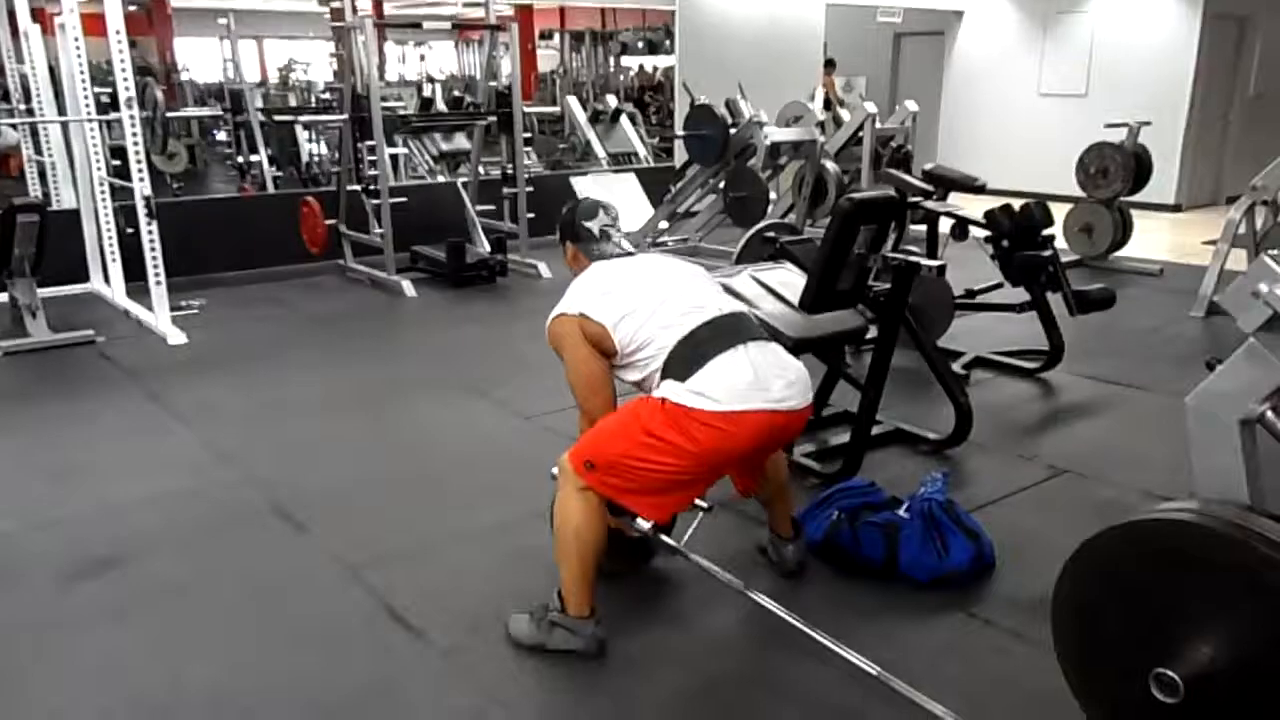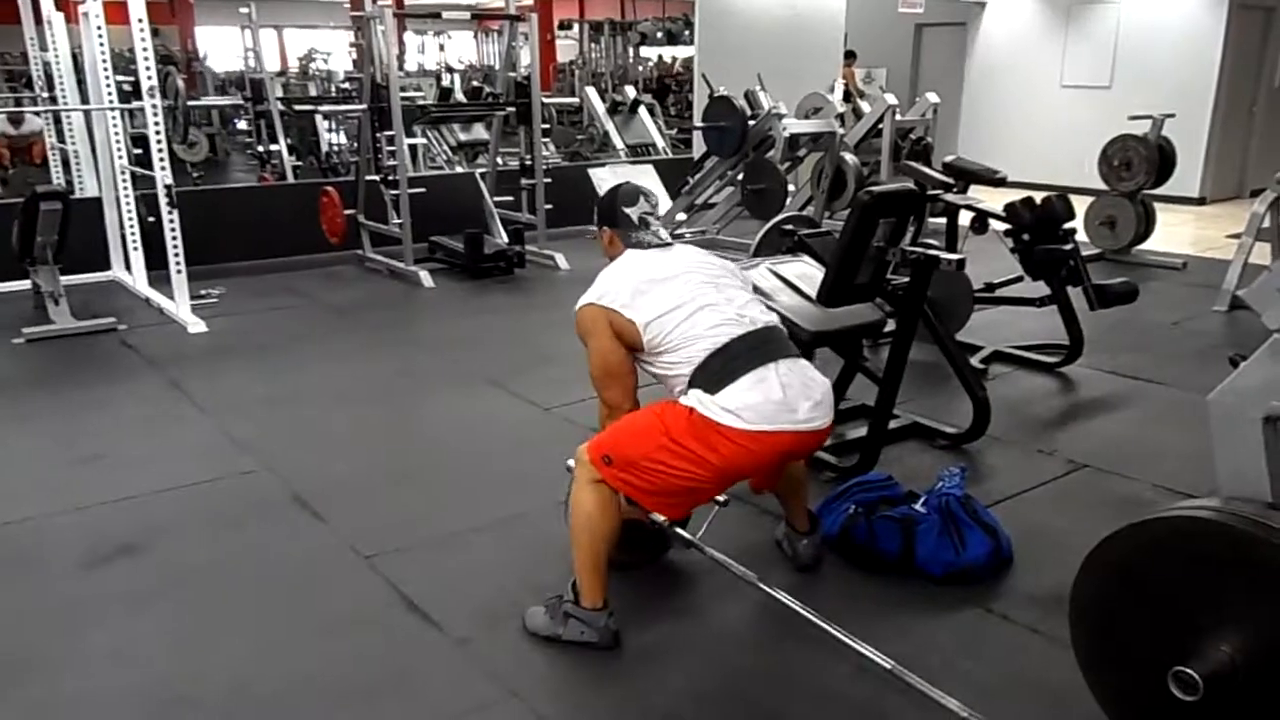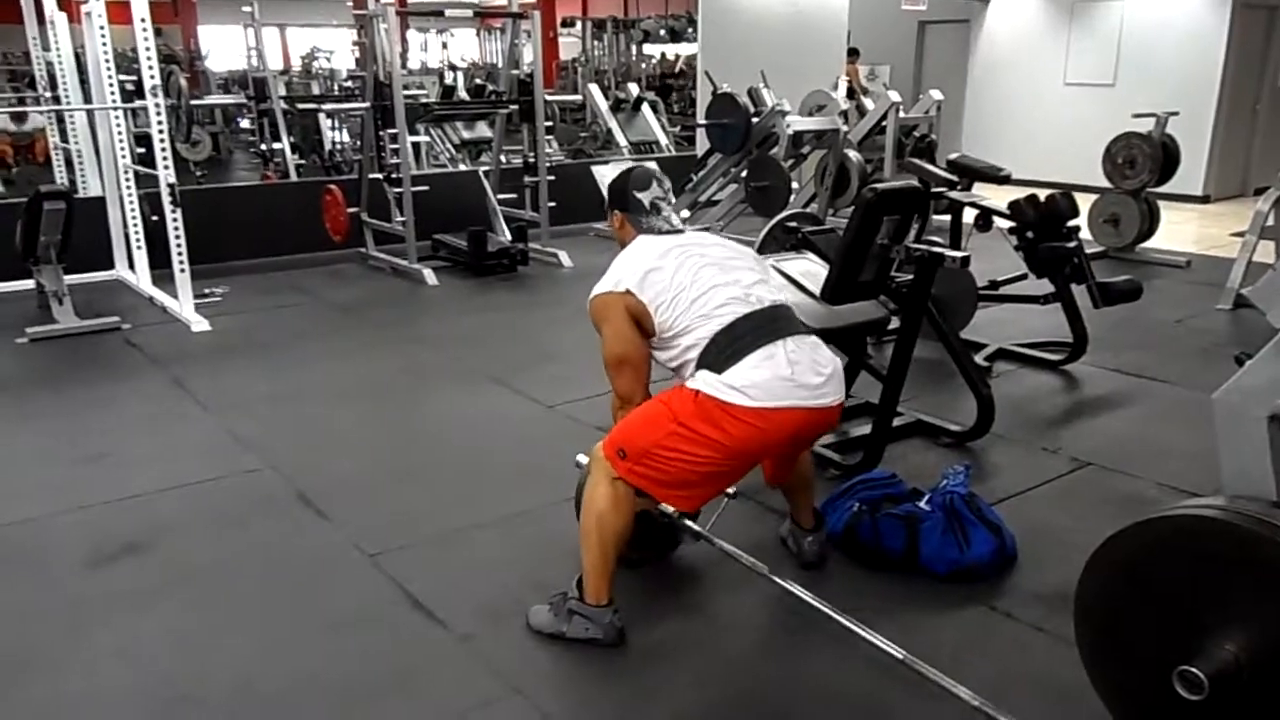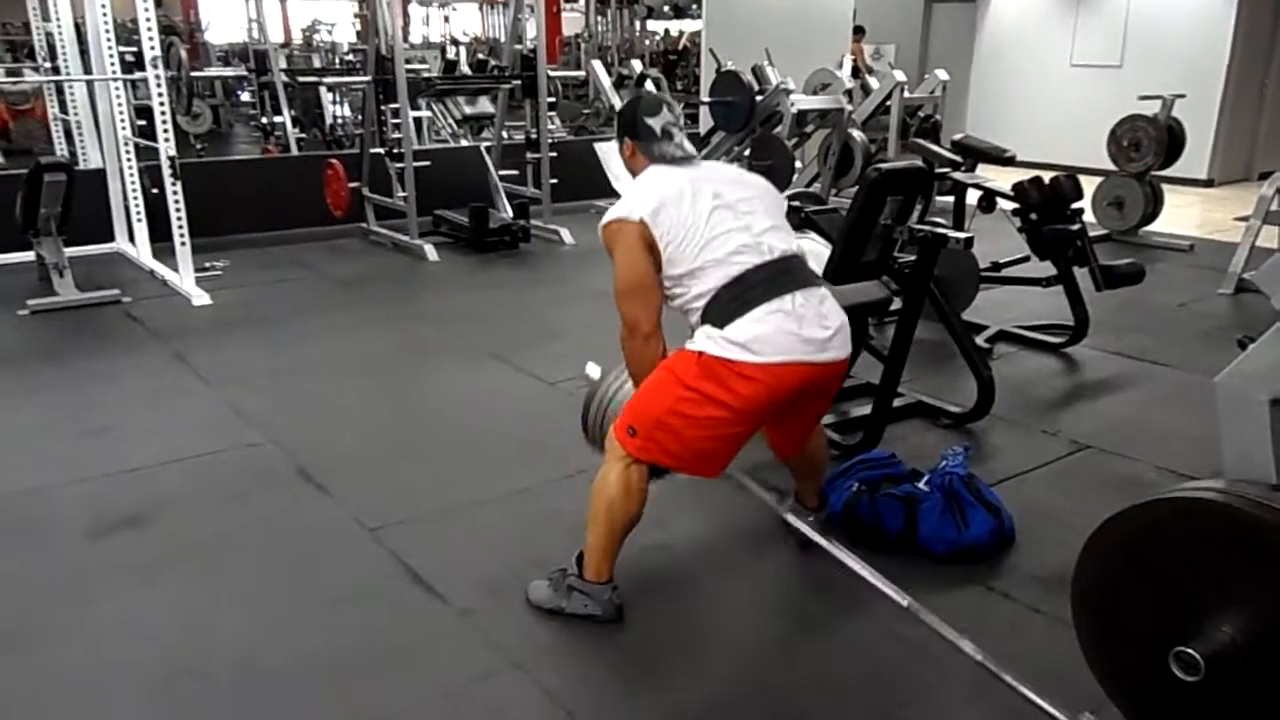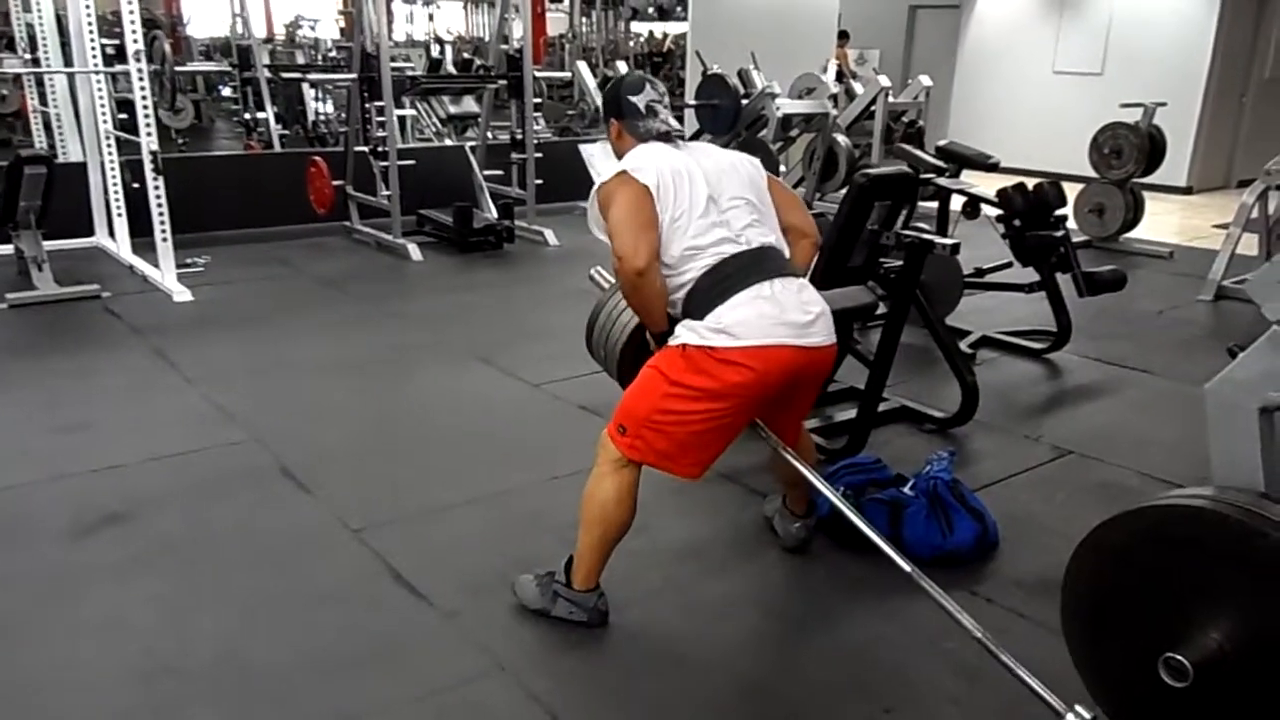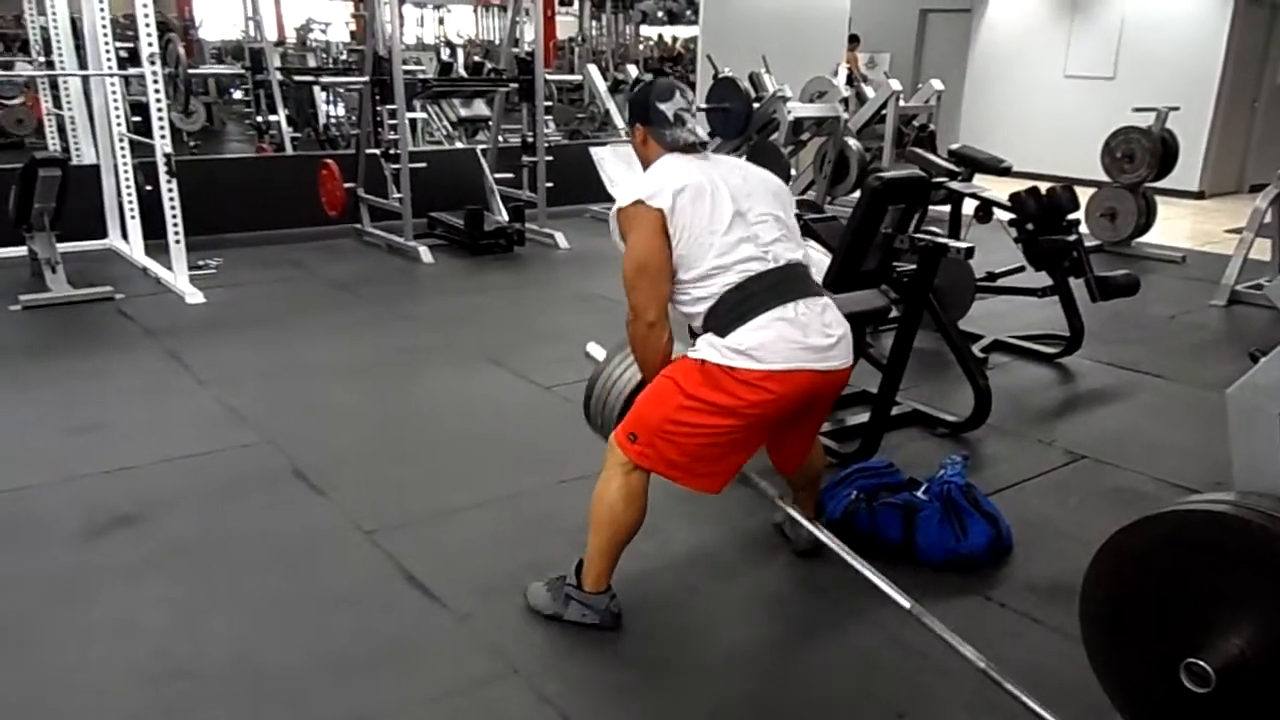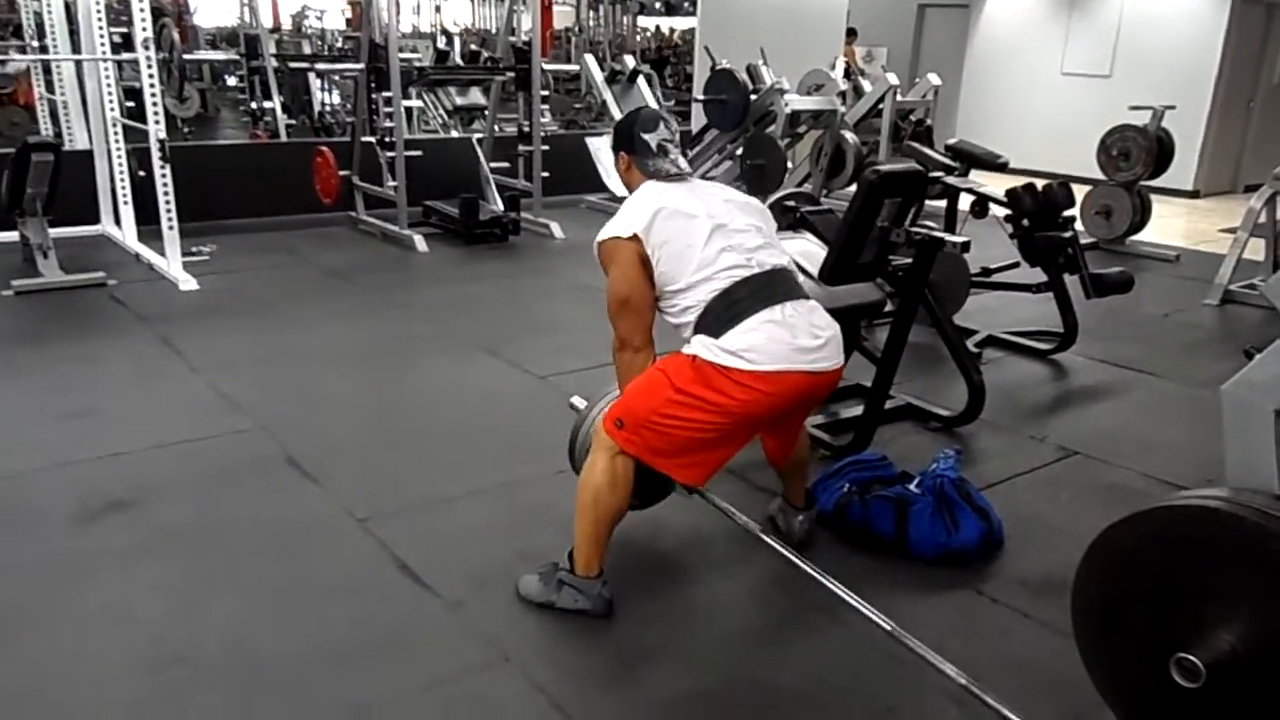
dt=0.4s
person 1, frame 1
left shoulder: (571, 314)
right shoulder: (674, 265)
left elbow: (600, 417)
left wrist: (612, 500)
left hip: (718, 404)
right hip: (792, 392)
left knee: (577, 474)
left ankle: (574, 621)
right ankle: (785, 540)
person 1, frame 2
left shoulder: (601, 303)
right shoulder: (713, 262)
left elbow: (619, 408)
left wrist: (628, 494)
left hip: (742, 418)
right hip: (814, 407)
left knee: (592, 466)
left ankle: (587, 614)
right ankle: (802, 535)
person 1, frame 3
left shoulder: (614, 289)
right shoulder: (725, 246)
left elbow: (631, 398)
left wrist: (641, 483)
left hip: (749, 398)
right hip: (825, 388)
left knee: (609, 466)
left ankle: (592, 610)
right ankle: (806, 532)
person 1, frame 4
left shoulder: (629, 213)
right shoulder: (745, 179)
left elbow: (642, 330)
left wrist: (654, 403)
left hip: (753, 349)
right hip: (831, 338)
left knee: (626, 447)
right knee: (797, 421)
left ankle: (591, 586)
right ankle: (809, 511)
person 1, frame 5
left shoulder: (625, 179)
right shoulder: (738, 161)
left elbow: (636, 264)
right elbow: (807, 236)
left wrist: (663, 333)
left hip: (733, 341)
right hip: (814, 329)
left knee: (618, 452)
right knee: (787, 428)
left ankle: (577, 591)
right ankle: (796, 516)
person 1, frame 6
left shoulder: (646, 198)
right shoulder: (759, 176)
left elbow: (649, 319)
left wrist: (659, 388)
left hip: (753, 356)
right hip: (831, 345)
left knee: (628, 455)
right knee: (795, 434)
left ankle: (589, 594)
right ankle: (805, 523)
person 1, frame 7
left shoulder: (624, 228)
right shoulder: (735, 197)
left elbow: (633, 346)
left wrist: (648, 425)
left hip: (747, 359)
right hip: (823, 350)
left knee: (612, 440)
right knee: (781, 415)
left ankle: (582, 581)
right ankle: (797, 512)
